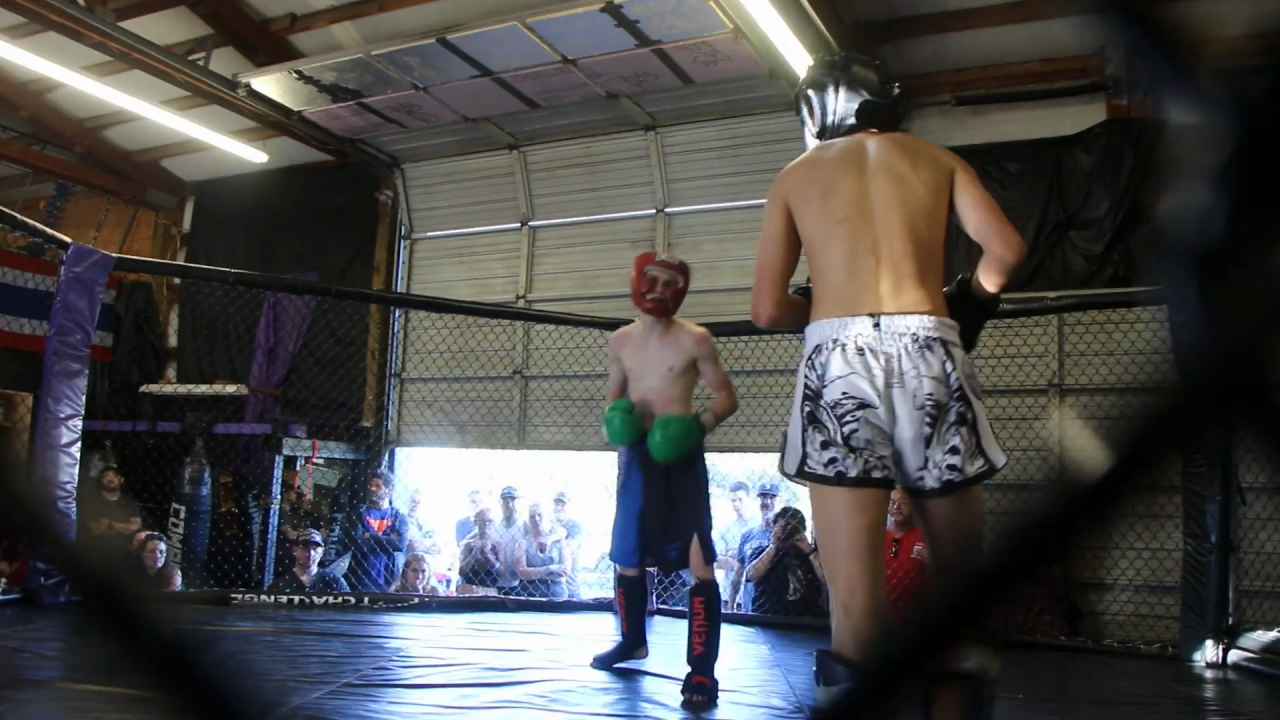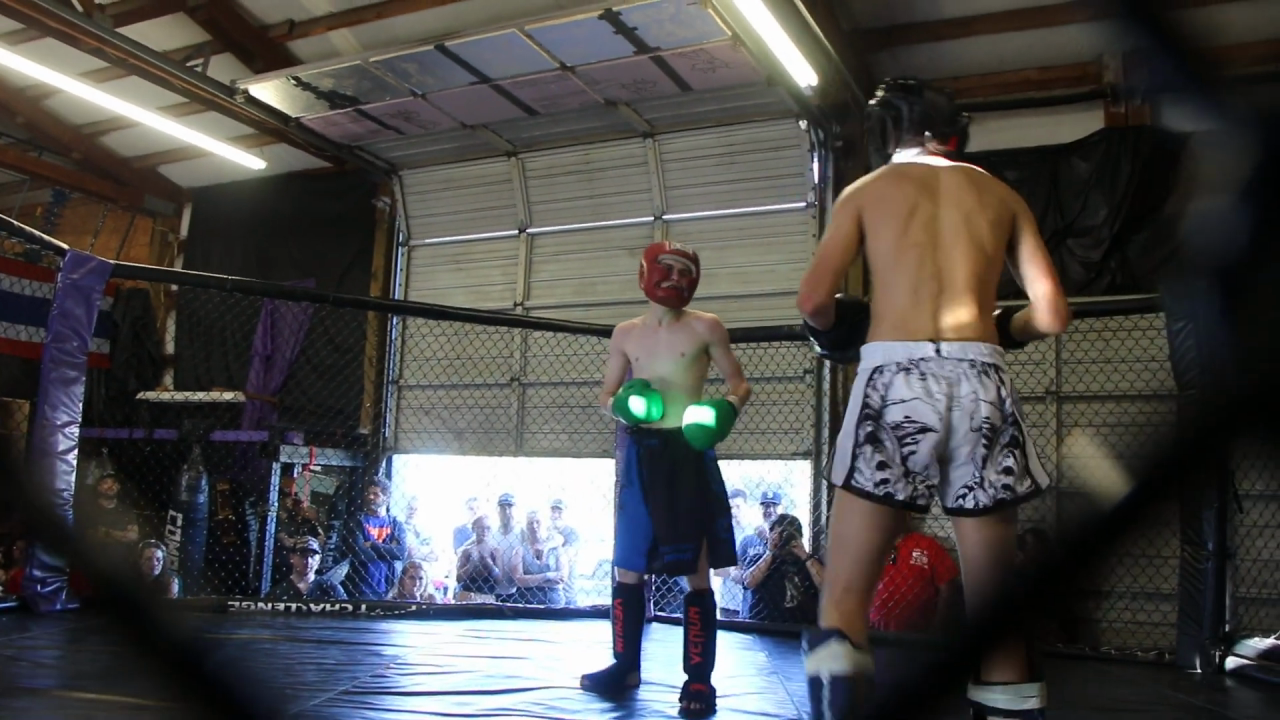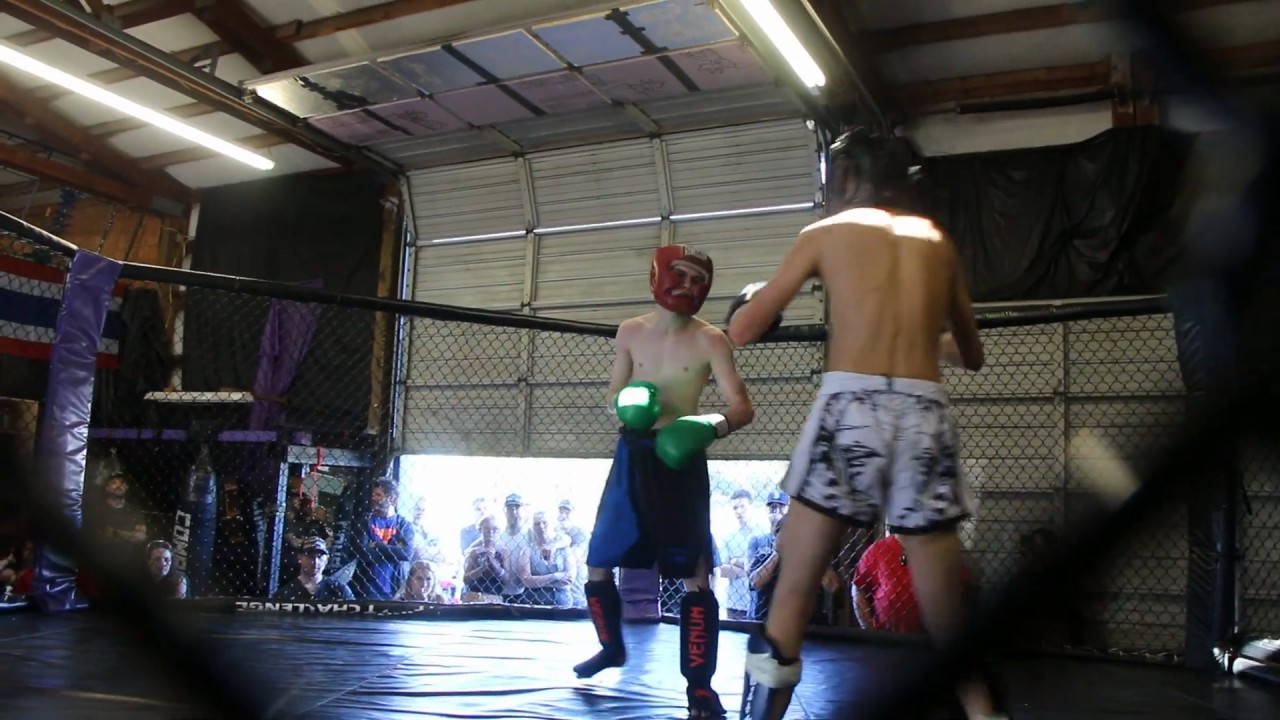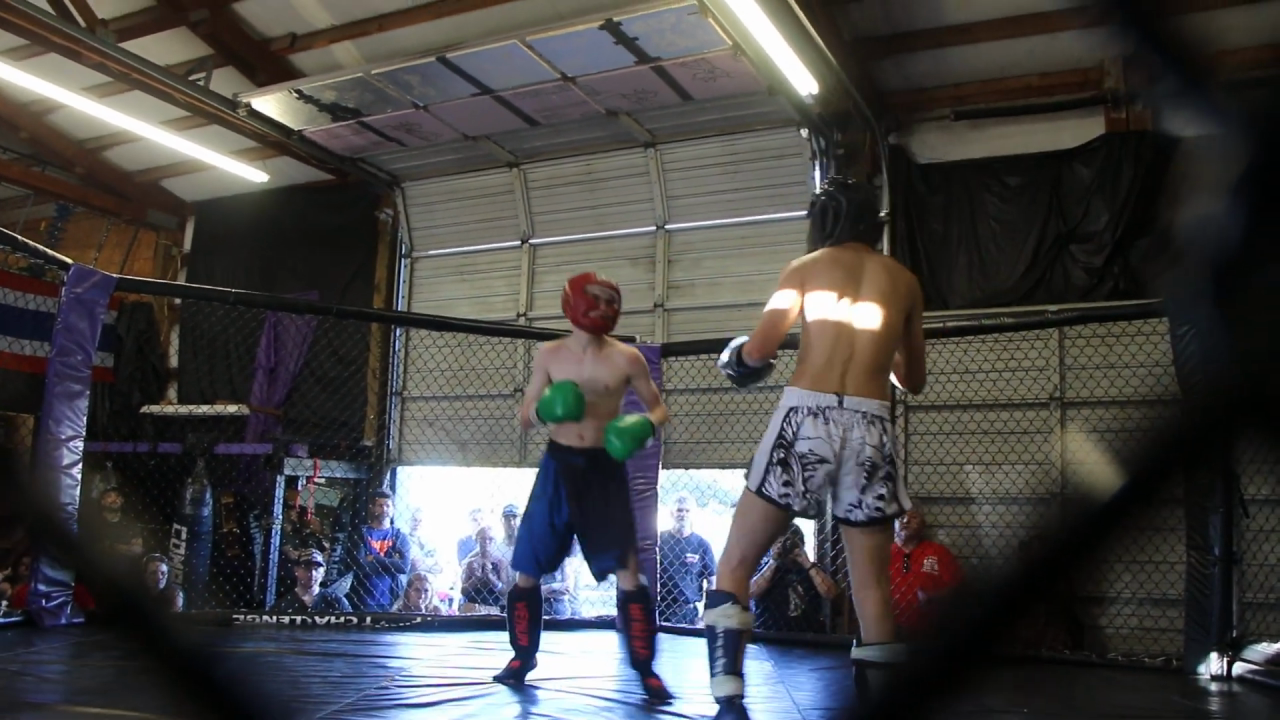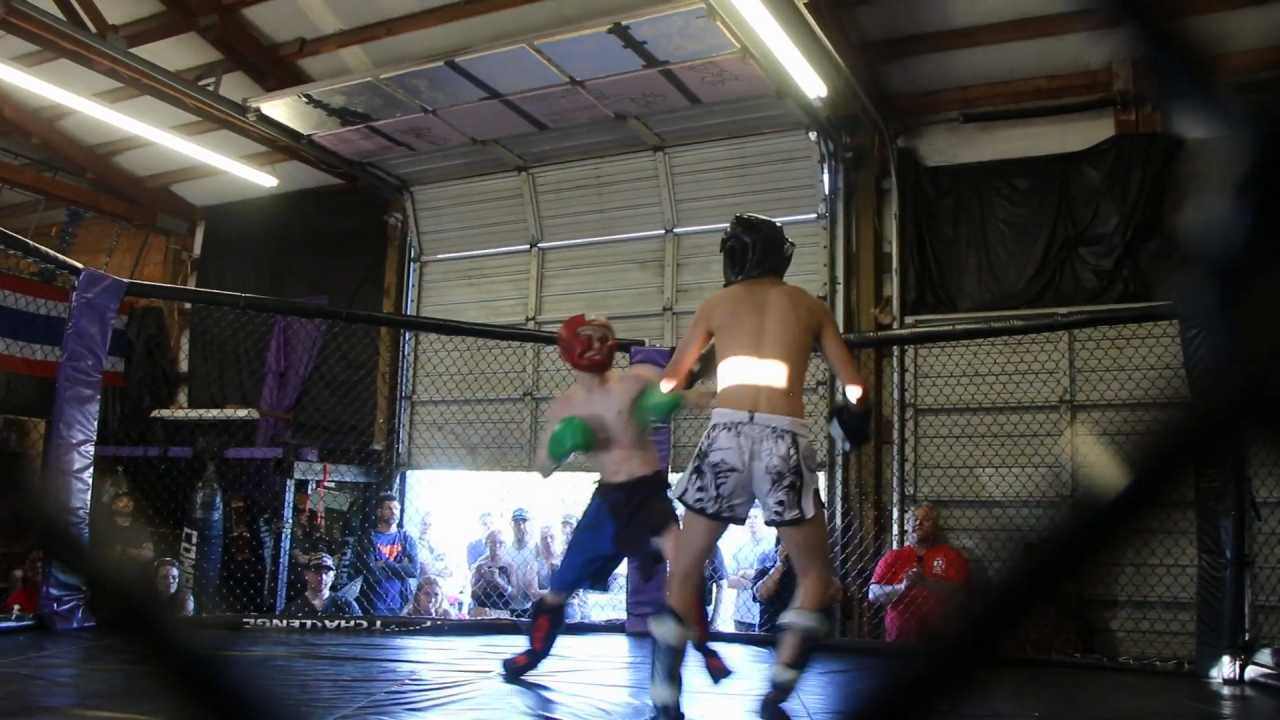
dt=0.5s
person 1, frame 1
left shoulder: (794, 178)
right shoulder: (937, 159)
left elbow: (768, 312)
right elbow: (1004, 246)
right wrist: (970, 306)
left hip: (839, 361)
right hip: (929, 356)
left knee: (853, 604)
right knee: (959, 585)
person 1, frame 2
left shoulder: (866, 191)
right shoulder: (1001, 195)
left elbow: (813, 301)
right elbow: (1052, 315)
left wrist: (841, 329)
left hip: (895, 380)
right hip: (981, 384)
left knee: (845, 596)
person 1, frame 3
left shoulder: (826, 233)
right shoulder: (937, 242)
left elbow: (741, 331)
right elbow: (971, 354)
left wrist: (755, 302)
left hip: (849, 409)
right hip: (925, 414)
left knee: (792, 595)
right knee: (946, 605)
person 1, frame 4
left shoulder: (806, 268)
right shoulder: (904, 281)
left elbow: (759, 349)
right elbow: (913, 379)
left wrist: (740, 356)
left hip: (805, 418)
right hip: (870, 427)
left knee: (734, 568)
right knee: (872, 589)
person 1, frame 5
left shoulder: (718, 304)
right shoulder: (811, 306)
left elbow: (670, 380)
right elbow: (853, 385)
left wrist: (673, 370)
right wrist: (853, 411)
left hip: (726, 434)
right hip: (784, 442)
left knee: (682, 578)
right knee: (816, 575)
person 2, frame 1
left shoulder: (695, 340)
right shoulder: (621, 340)
left elbow: (727, 397)
right elbow: (612, 396)
left wrist: (700, 423)
right wrist: (613, 418)
left hip: (682, 457)
right hip: (637, 457)
left knee: (698, 564)
right knee: (629, 562)
left ankle: (701, 671)
right ankle: (633, 640)
person 2, frame 2
left shoulder: (706, 327)
right shoulder: (625, 333)
left elbow: (740, 383)
right elbow: (607, 398)
left wrist: (728, 408)
right wrist: (621, 404)
left hip: (690, 452)
right hip: (641, 452)
left knee: (696, 571)
right knee: (628, 568)
left ankle: (698, 678)
right ankle: (626, 665)
person 2, frame 3
left shoulder: (710, 341)
right shoulder: (631, 332)
left elbow: (740, 408)
right elbow: (613, 394)
left wrist: (708, 426)
right wrist: (625, 403)
left hip: (682, 460)
right hip: (633, 454)
left knee: (696, 574)
right knee: (599, 565)
right ankle: (611, 647)
person 2, frame 4
left shoulder: (628, 358)
right shoulder: (549, 354)
left elbow: (659, 408)
right elbow: (527, 414)
left wrist: (646, 424)
right wrist: (543, 412)
left hip: (605, 470)
right hip: (558, 466)
left knee: (627, 572)
right knee: (526, 571)
left ankle: (644, 667)
right ankle: (524, 654)
person 2, frame 5
left shoulder: (634, 377)
right shoulder: (563, 405)
right elbow: (544, 468)
left wrist: (675, 394)
right wrist: (560, 450)
left hip: (650, 492)
right hip: (607, 499)
right knee: (561, 585)
left ankle: (702, 646)
right ankle: (536, 650)
